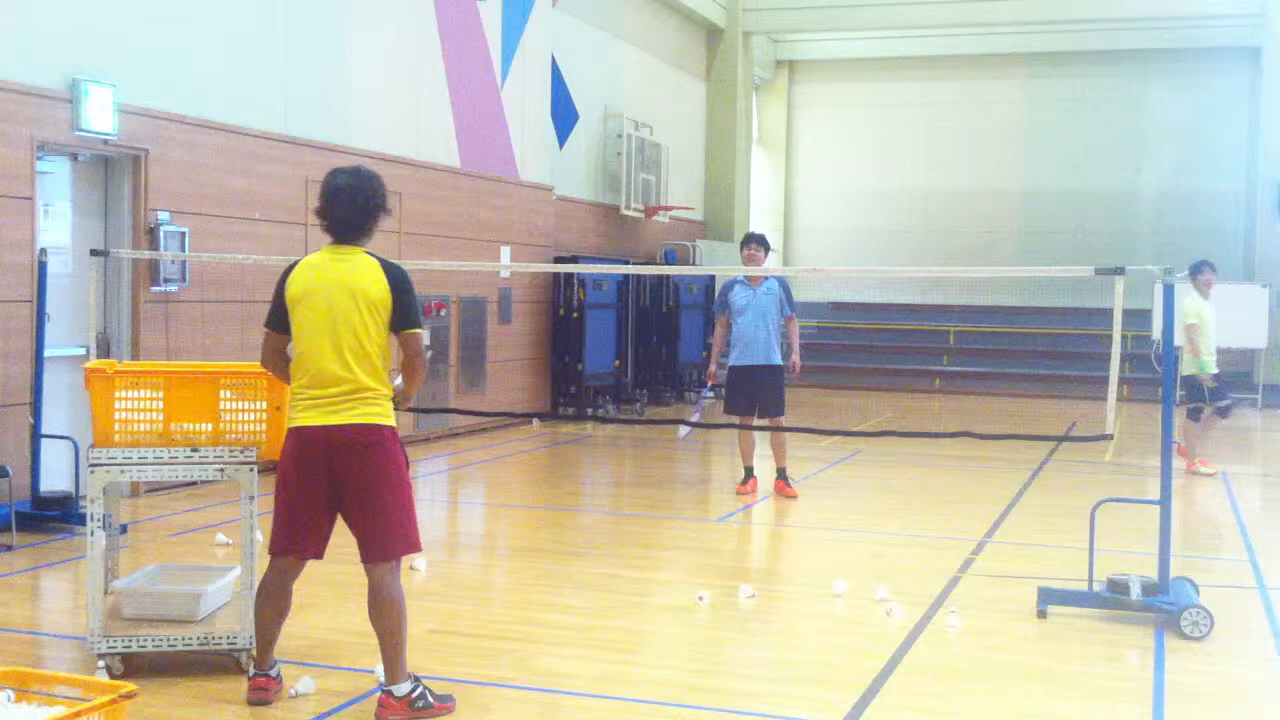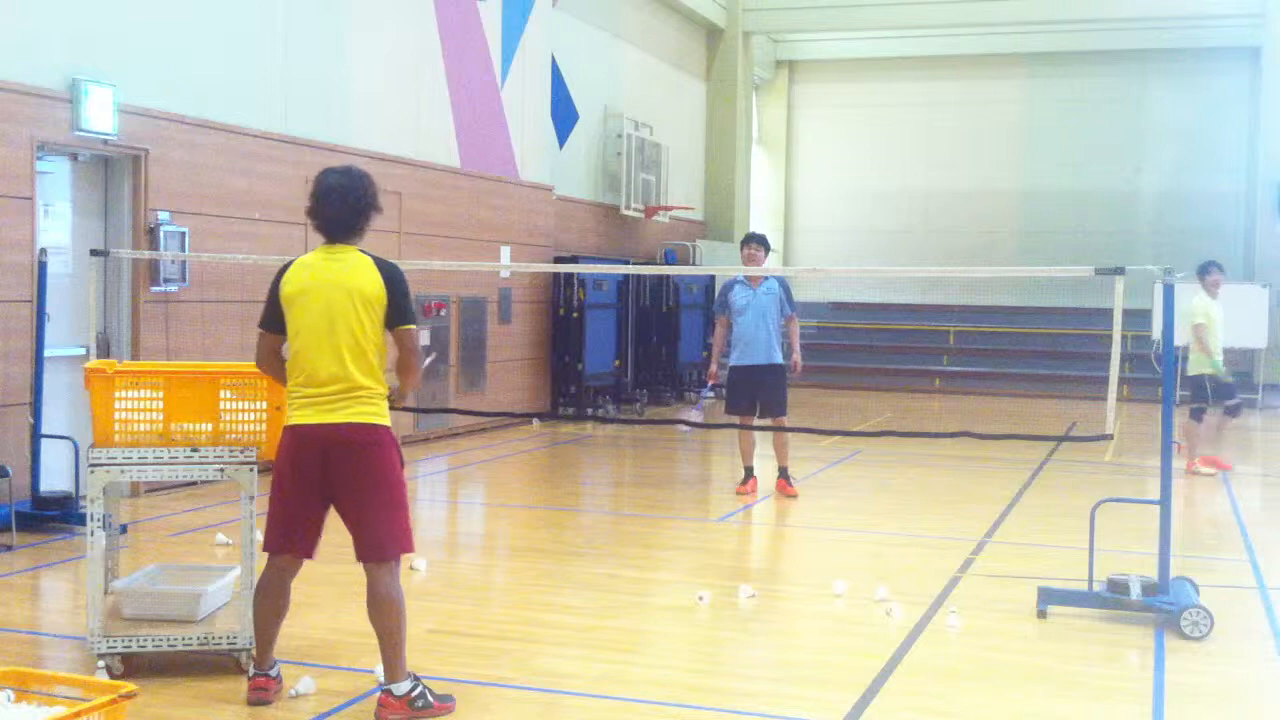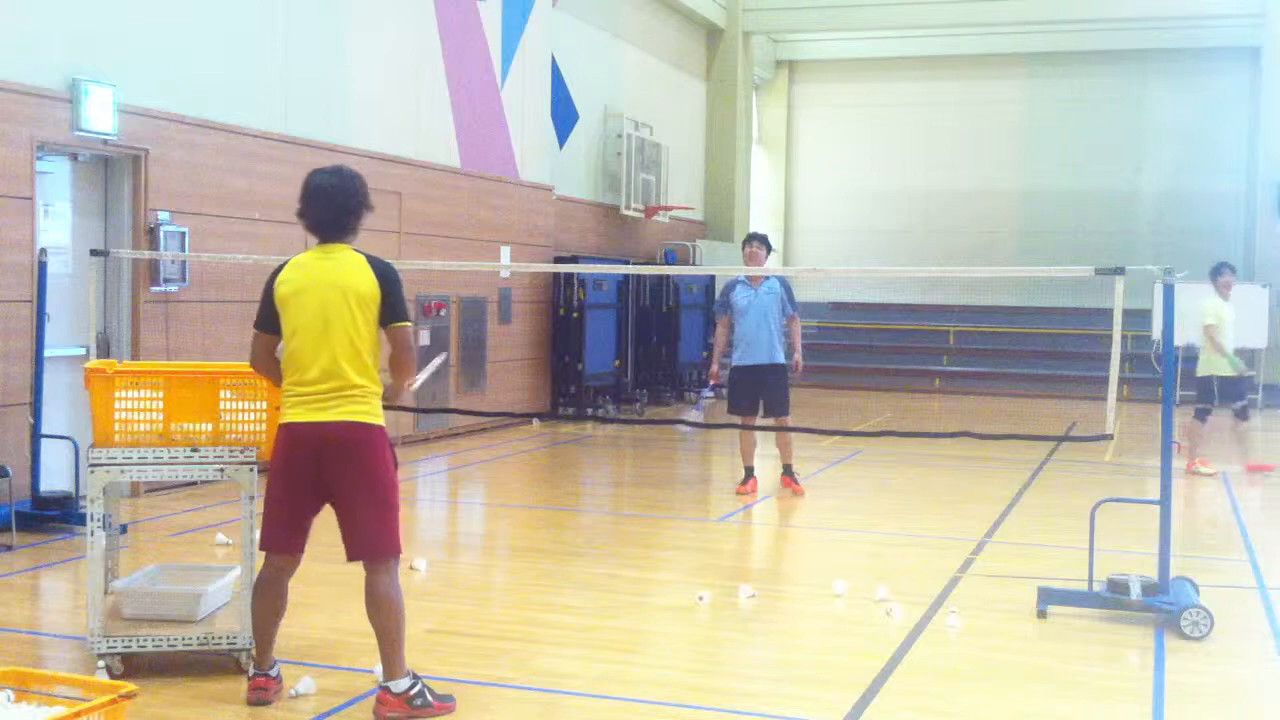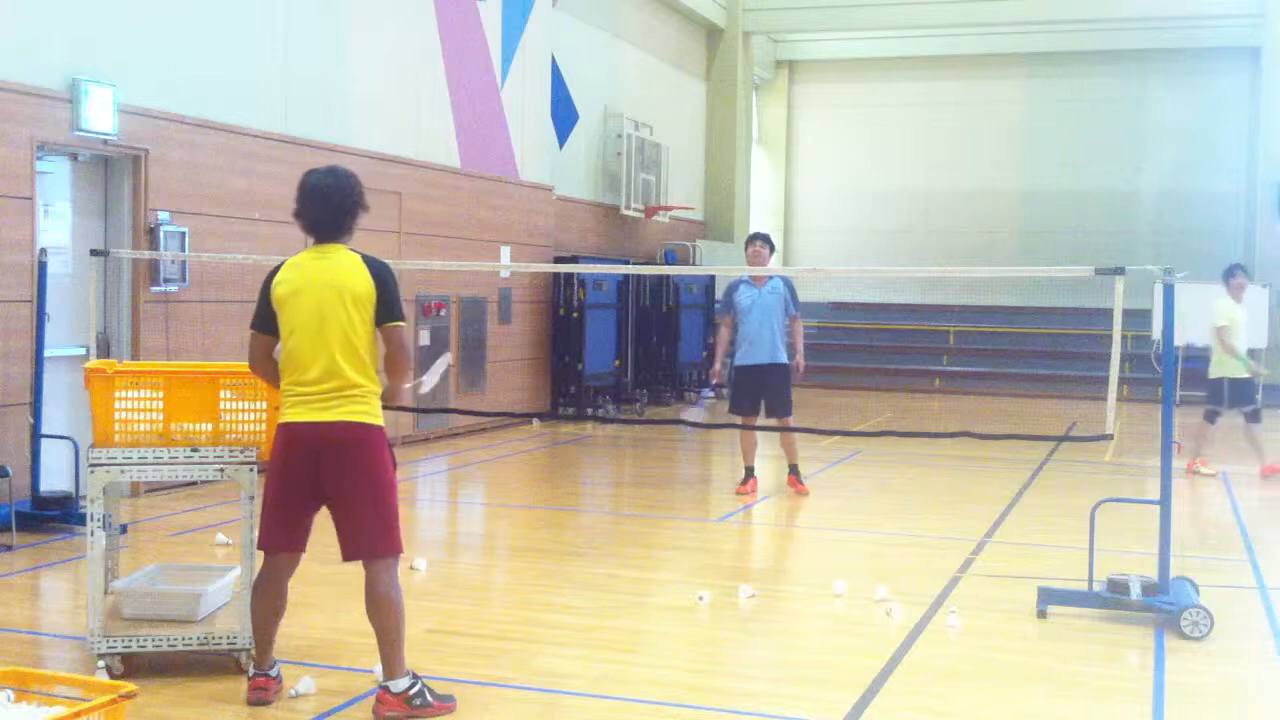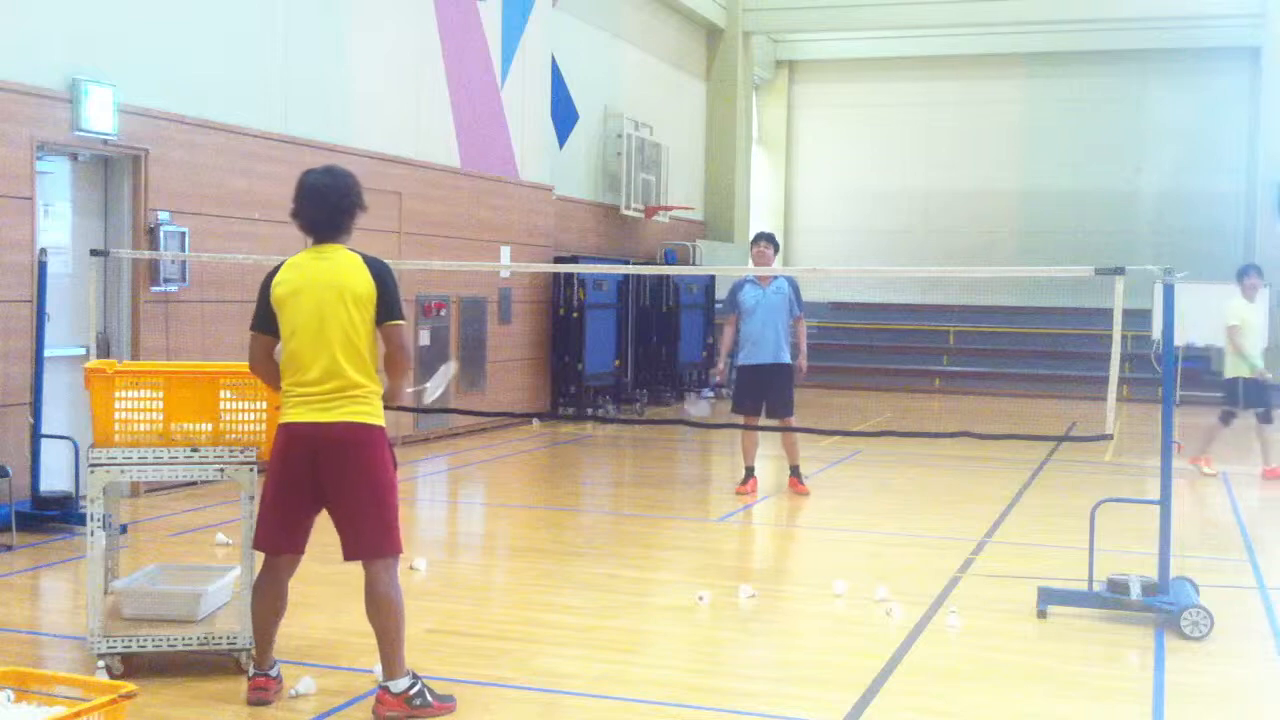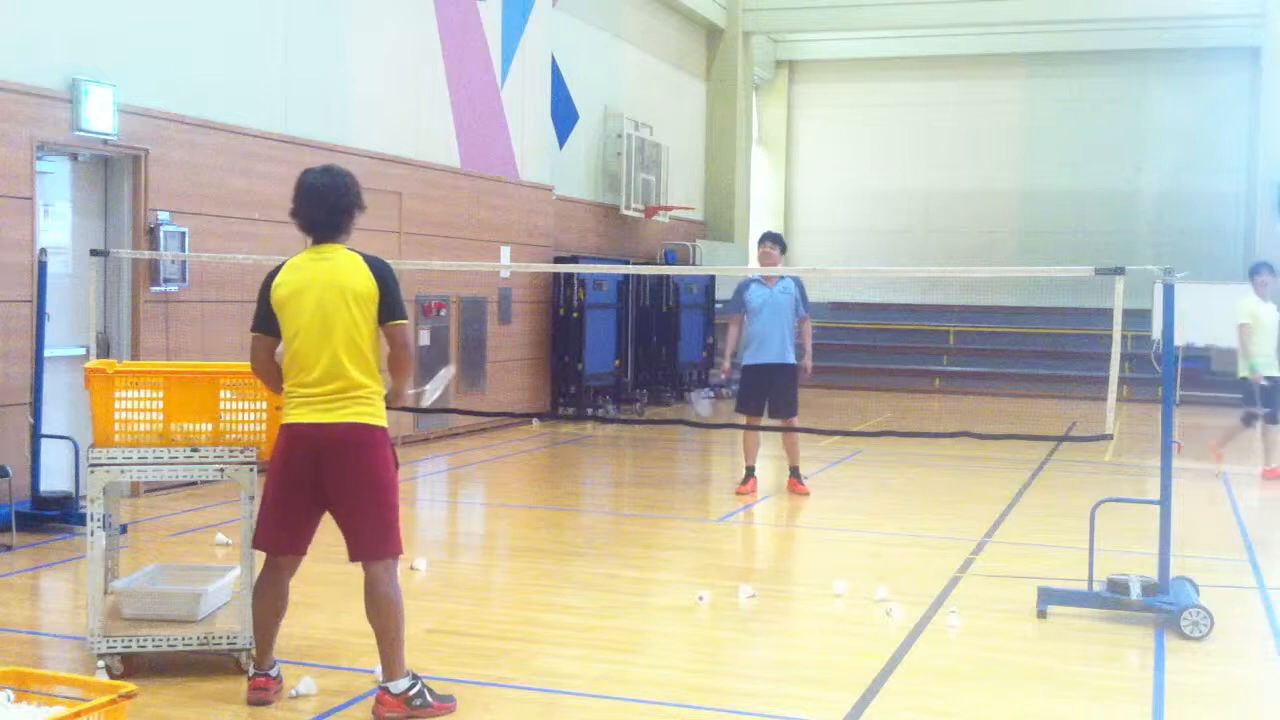
dt=0.1s
person 1, frame 1
left shoulder: (295, 275)
right shoulder: (389, 276)
left elbow: (272, 357)
right elbow: (417, 357)
right wrist: (407, 392)
left hip: (306, 433)
right hip: (368, 432)
left knee: (286, 561)
right knee: (383, 565)
left ankle: (263, 673)
person 1, frame 2
left shoulder: (289, 275)
right shoulder: (384, 274)
left elbow: (267, 358)
right elbow: (410, 354)
right wrist: (402, 391)
left hip: (302, 431)
right hip: (363, 431)
left knee: (283, 560)
right knee: (382, 565)
left ankle: (262, 673)
person 1, frame 3
left shoulder: (283, 275)
right shoulder: (376, 272)
left elbow: (261, 358)
right elbow: (404, 353)
right wrist: (395, 390)
left hip: (296, 430)
right hip: (357, 430)
left knee: (279, 558)
right knee: (381, 562)
left ankle: (262, 672)
person 1, frame 4
left shoulder: (280, 276)
right shoulder: (372, 272)
left elbow: (259, 359)
right elbow: (399, 352)
right wrist: (393, 390)
left hip: (295, 429)
right hip: (356, 429)
left knee: (279, 558)
right knee: (381, 561)
left ankle: (262, 672)
person 1, frame 5
left shoulder: (279, 277)
right shoulder: (372, 271)
left elbow: (259, 361)
right elbow: (399, 350)
right wrist: (394, 390)
left hip: (296, 430)
right hip: (357, 429)
left knee: (278, 559)
right knee: (379, 562)
left ankle: (262, 672)
person 1, frame 6
left shoulder: (279, 278)
right shoulder: (373, 271)
left elbow: (261, 362)
right elbow: (402, 350)
right wrist: (397, 390)
left hip: (297, 431)
right hip: (359, 430)
left knee: (280, 560)
right knee: (380, 563)
left ankle: (262, 672)
person 2, frame 1
left shoulder: (778, 285)
right shoulder: (730, 287)
left elbow: (791, 321)
right elbow: (721, 326)
left wrist: (795, 351)
right wrist: (713, 361)
left hip: (771, 364)
right hip: (739, 364)
left knee: (777, 421)
right knee: (745, 421)
left ankle: (782, 477)
right ankle: (749, 476)
person 2, frame 2
left shoulder: (778, 285)
right shoulder: (730, 288)
left elbow: (791, 320)
right elbow: (721, 326)
left wrist: (796, 351)
right wrist: (714, 361)
left hip: (772, 363)
right hip: (740, 364)
left knee: (779, 420)
right knee: (745, 421)
left ankle: (783, 476)
right ankle: (749, 475)
person 2, frame 3
left shoulder: (780, 284)
right shoulder: (731, 288)
left elbow: (793, 320)
right elbow: (723, 327)
left wrist: (797, 351)
right wrist: (715, 361)
left hip: (774, 363)
right hip: (742, 364)
left knee: (782, 419)
right knee: (746, 421)
left ankle: (788, 473)
right ankle: (749, 476)
person 2, frame 4
left shoulder: (783, 284)
right shoulder: (735, 288)
left elbow: (795, 321)
right elbow: (726, 326)
left wrist: (799, 352)
right wrist: (718, 361)
left hip: (776, 363)
right hip: (745, 364)
left knee: (785, 420)
right knee: (747, 421)
left ankle: (794, 472)
right ankle: (749, 475)
person 2, frame 5
left shoulder: (788, 285)
right shoulder: (740, 287)
left elbow: (799, 321)
right elbow: (730, 325)
left wrist: (803, 353)
right wrist: (722, 359)
left hip: (780, 363)
right hip: (748, 363)
left knee: (786, 420)
right knee: (749, 420)
left ankle: (795, 474)
right ankle: (749, 476)
person 2, frame 6
left shoulder: (794, 285)
right shoulder: (745, 286)
left elbow: (804, 322)
right elbow: (735, 324)
left wrist: (808, 354)
right wrist: (727, 358)
left hip: (784, 363)
right hip: (753, 363)
left knee: (789, 420)
right knee: (752, 420)
left ankle: (795, 475)
right ankle: (750, 475)
person 3, frame 1
left shoulder: (1208, 304)
right shoulder: (1192, 303)
right elbow: (1192, 339)
left wrist: (1209, 366)
right wrist: (1201, 367)
left hip: (1209, 368)
right hip: (1196, 369)
left knee: (1224, 407)
right knee: (1195, 412)
left ankle: (1189, 447)
right ankle: (1193, 461)
person 3, frame 2
left shoulder: (1216, 304)
right shoulder: (1200, 303)
right elbow: (1201, 338)
left wrist: (1219, 365)
right wrist: (1215, 364)
left hip: (1215, 368)
right hip: (1203, 369)
left knee: (1234, 406)
right knee: (1198, 412)
left ankle: (1209, 454)
right ankle: (1194, 461)
person 3, frame 3
left shoulder: (1228, 306)
right shoulder: (1210, 305)
right elbow: (1213, 339)
left wrist: (1235, 363)
right wrist: (1234, 361)
left hip: (1228, 370)
right hip: (1212, 370)
left knee: (1242, 411)
right knee: (1202, 414)
left ankle: (1248, 461)
right ankle: (1193, 461)
person 3, frame 4
left shoulder: (1242, 308)
right shoulder: (1223, 307)
right elbow: (1225, 341)
right wrist: (1247, 362)
left hip: (1242, 373)
right hip: (1224, 373)
left knee: (1253, 415)
right knee: (1211, 416)
right ankle: (1195, 461)
person 3, frame 5
left shoulder: (1259, 310)
right shoulder: (1235, 307)
right elbow: (1235, 341)
left wrist: (1260, 367)
right wrist: (1253, 365)
left hip: (1258, 371)
right hip: (1240, 373)
right knee: (1228, 417)
right ankle: (1200, 456)
person 3, frame 6
right shoulder: (1247, 304)
right elbow: (1244, 340)
right wrist: (1253, 366)
right hip: (1253, 371)
right knee: (1252, 417)
right ankle: (1219, 447)
